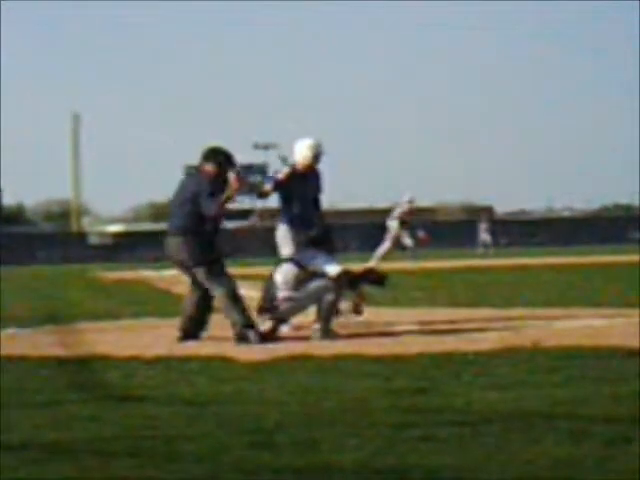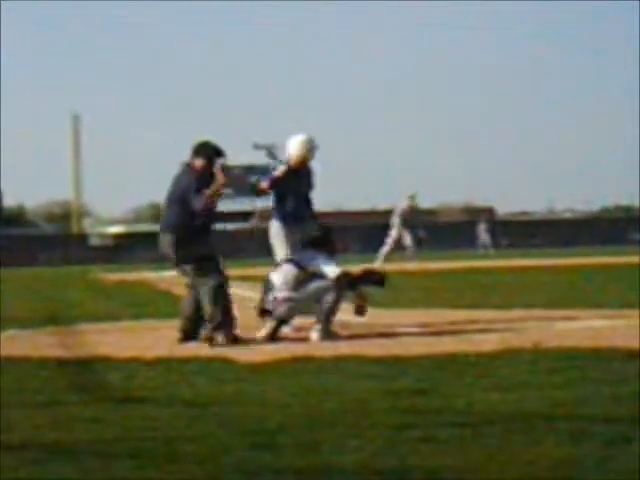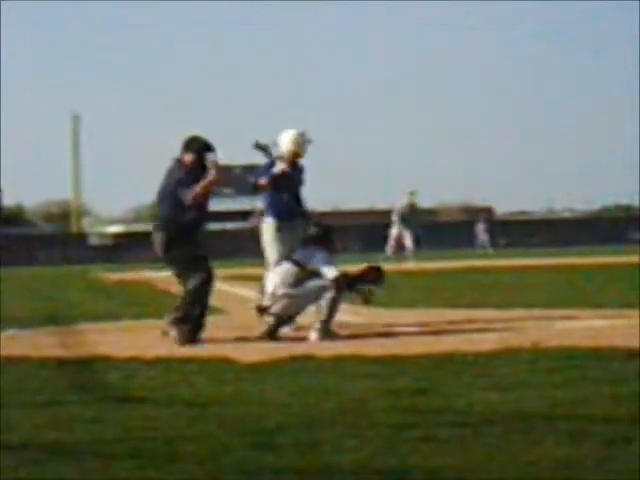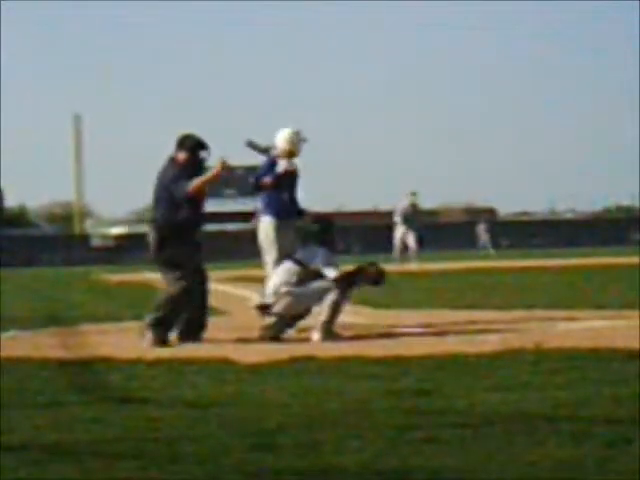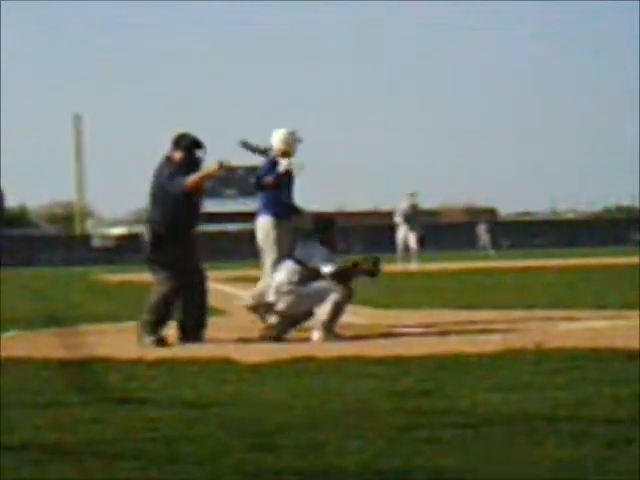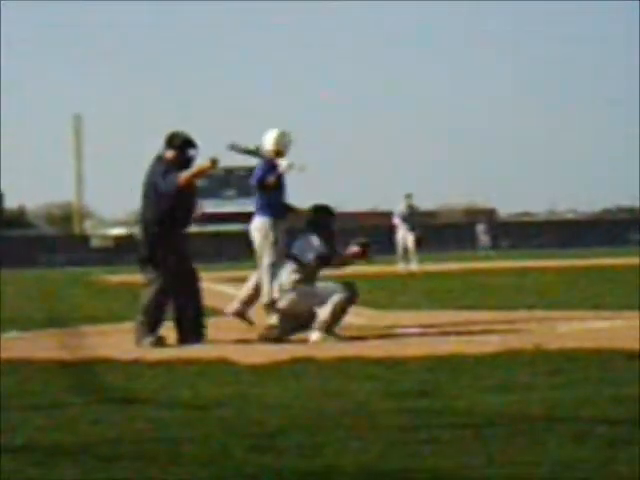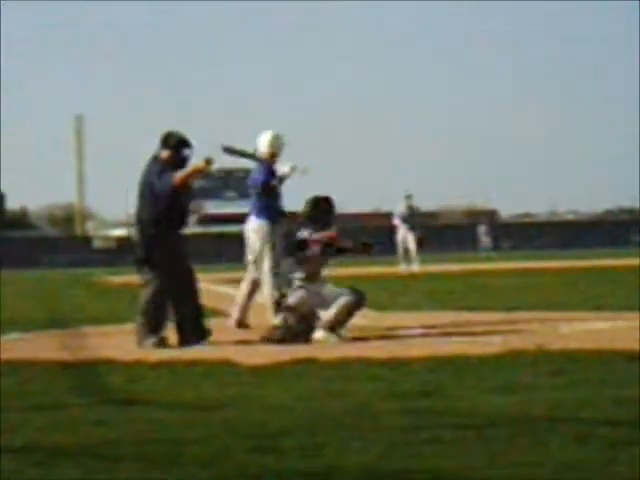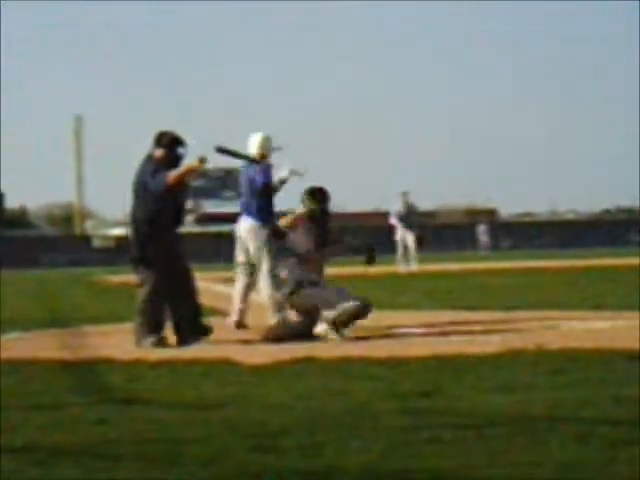
dt=0.1s
person 1, frame 1
left shoulder: (191, 180)
right shoulder: (206, 183)
right elbow: (212, 210)
right wrist: (231, 191)
left hip: (175, 241)
right hip: (192, 242)
left knee: (201, 285)
right knee: (221, 283)
left ankle: (189, 330)
right ankle: (244, 331)
person 1, frame 2
left shoulder: (185, 176)
right shoulder: (194, 178)
right elbow: (201, 204)
right wrist: (218, 185)
left hip: (177, 238)
right hip: (184, 239)
left knee: (197, 282)
right knee: (213, 279)
left ankle: (190, 331)
right ankle: (217, 330)
person 1, frame 3
left shoulder: (185, 173)
right shoulder: (180, 174)
right elbow: (190, 198)
right wrist: (210, 180)
left hip: (183, 236)
right hip: (174, 237)
left knee: (195, 280)
right knee: (200, 278)
left ankle: (188, 330)
right ankle: (180, 325)
person 1, frame 4
left shoulder: (180, 171)
right shoulder: (175, 172)
right elbow: (188, 190)
right wrist: (211, 175)
left hip: (179, 235)
right hip: (170, 237)
left knee: (195, 283)
right knee: (181, 283)
left ankle: (190, 331)
right ankle: (156, 328)
person 1, frame 5
left shoulder: (178, 171)
right shoulder: (168, 171)
right elbow: (184, 185)
right wrist: (207, 172)
left hip: (181, 236)
right hip: (165, 237)
left knee: (194, 283)
right knee: (170, 285)
left ankle: (191, 331)
right ankle: (148, 331)
person 1, frame 6
left shoulder: (171, 170)
right shoulder: (161, 170)
right elbow: (177, 182)
right wrist: (200, 169)
left hip: (172, 235)
right hip: (157, 236)
left knee: (187, 283)
right knee: (159, 285)
left ankle: (190, 332)
right ankle: (146, 332)
person 1, frame 7
left shoulder: (169, 170)
right shoulder: (156, 170)
right elbow: (172, 182)
right wrist: (194, 169)
left hip: (171, 236)
right hip: (154, 237)
left knee: (184, 284)
right knee: (157, 286)
left ankle: (190, 333)
right ankle: (147, 333)
person 1, frame 8
left shoulder: (164, 169)
right shoulder: (150, 169)
right elbow: (166, 181)
right wrist: (188, 168)
left hip: (166, 235)
right hip: (149, 236)
left knee: (181, 282)
right knee: (153, 285)
left ankle: (189, 330)
right ankle: (146, 333)
person 2, frame 1
left shoulder: (313, 174)
right shoulder: (285, 174)
right elbow: (262, 193)
left wrist: (322, 223)
right wrist: (279, 180)
left hip: (310, 228)
right hip: (289, 228)
left knee: (323, 268)
right knee: (291, 271)
person 2, frame 2
left shoulder: (306, 171)
right shoulder: (279, 171)
right elbow: (260, 191)
left wrist: (312, 219)
right wrist: (276, 176)
left hip: (302, 226)
right hip: (282, 226)
person 2, frame 3
left shoulder: (298, 168)
right shoulder: (271, 165)
right elbow: (257, 187)
left wrist: (306, 217)
right wrist: (274, 174)
left hip: (295, 224)
right hip: (274, 223)
person 2, frame 4
left shoulder: (291, 168)
right shoulder: (271, 163)
right elbow: (257, 185)
left wrist: (301, 212)
right wrist: (278, 172)
left hip: (288, 221)
right hip: (271, 221)
right knee: (275, 266)
person 2, frame 5
left shoulder: (285, 165)
right shoulder: (270, 164)
right elbow: (259, 184)
left wrist: (296, 211)
right wrist: (280, 171)
left hip: (281, 221)
right hip: (270, 221)
left knee: (276, 267)
right knee: (274, 267)
left ankle: (256, 300)
person 2, frame 6
left shoulder: (275, 165)
right shoulder: (266, 165)
right elbow: (261, 186)
left wrist: (290, 209)
right wrist: (280, 172)
left hip: (273, 222)
right hip: (267, 223)
left knee: (266, 269)
right knee: (270, 268)
left ankle: (239, 306)
person 2, frame 7
left shoulder: (262, 167)
right shoulder: (265, 167)
right elbow: (265, 189)
left wrist: (282, 213)
right wrist: (283, 175)
left hip: (253, 223)
right hip: (264, 225)
left knee: (255, 273)
right knee: (270, 271)
left ankle: (238, 316)
right ankle: (278, 318)
person 2, frame 8
left shoulder: (246, 169)
right shoulder: (262, 169)
right elbow: (266, 191)
right wrist: (283, 179)
left hip: (244, 224)
right hip: (257, 225)
left knee: (244, 274)
right knee: (267, 272)
left ankle: (236, 317)
right ankle: (278, 319)
person 3, frame 1
left shoulder: (302, 255)
right elbow: (345, 276)
left hip: (271, 304)
right hip: (283, 301)
right knee: (334, 284)
left ankle: (273, 324)
right ankle: (321, 329)
person 3, frame 2
left shoulder: (302, 255)
right shoulder: (319, 258)
right elbow: (344, 278)
left hip: (270, 305)
right hip: (281, 301)
right knee: (334, 285)
left ankle: (272, 326)
right ankle: (321, 330)
person 3, frame 3
left shoulder: (304, 252)
right shoulder: (320, 254)
right elbow: (341, 280)
right wrist: (366, 276)
left hip: (269, 302)
right hip: (280, 297)
right knee: (335, 287)
left ankle: (273, 326)
right ankle: (321, 330)
person 3, frame 4
left shoulder: (306, 251)
right shoulder: (321, 252)
right elbow: (340, 279)
right wrist: (363, 273)
left hip: (273, 300)
right knee: (339, 286)
left ankle: (273, 327)
right ankle: (323, 330)
person 3, frame 5
left shoulder: (307, 246)
right shoulder: (319, 249)
right elbow: (335, 275)
left wrist: (357, 267)
right wrist: (358, 268)
right knee: (343, 290)
left ankle: (275, 328)
right ankle: (323, 330)
person 3, frame 6
left shoulder: (311, 240)
right shoulder: (313, 241)
left elbow: (333, 260)
right elbow: (318, 261)
left wrist: (352, 254)
right wrist: (350, 254)
left hip: (285, 295)
right hip: (291, 292)
left knee: (308, 316)
right knee: (346, 291)
left ankle: (274, 330)
right ankle: (321, 330)
person 3, frame 7
left shoulder: (319, 233)
right shoulder: (308, 233)
left elbow: (337, 248)
right elbow: (296, 246)
left wrist: (357, 247)
right wrist: (327, 236)
left hip: (297, 292)
right hip: (299, 290)
left knee: (308, 325)
right knee: (356, 296)
left ankle: (279, 331)
right ankle: (325, 329)
person 3, frame 8
left shoulder: (318, 228)
right shoulder: (301, 227)
right wrist: (302, 213)
right hip: (307, 288)
left knee: (310, 325)
right knee: (363, 306)
left ankle: (275, 332)
right ankle: (328, 323)
